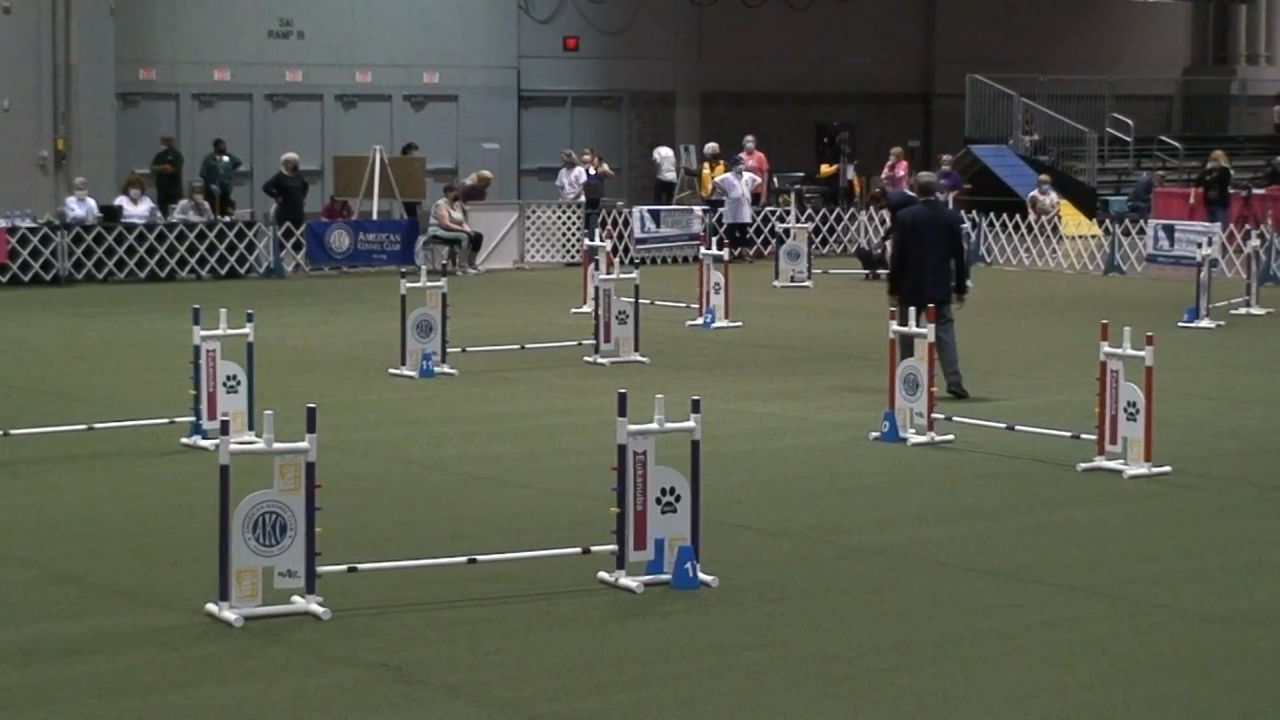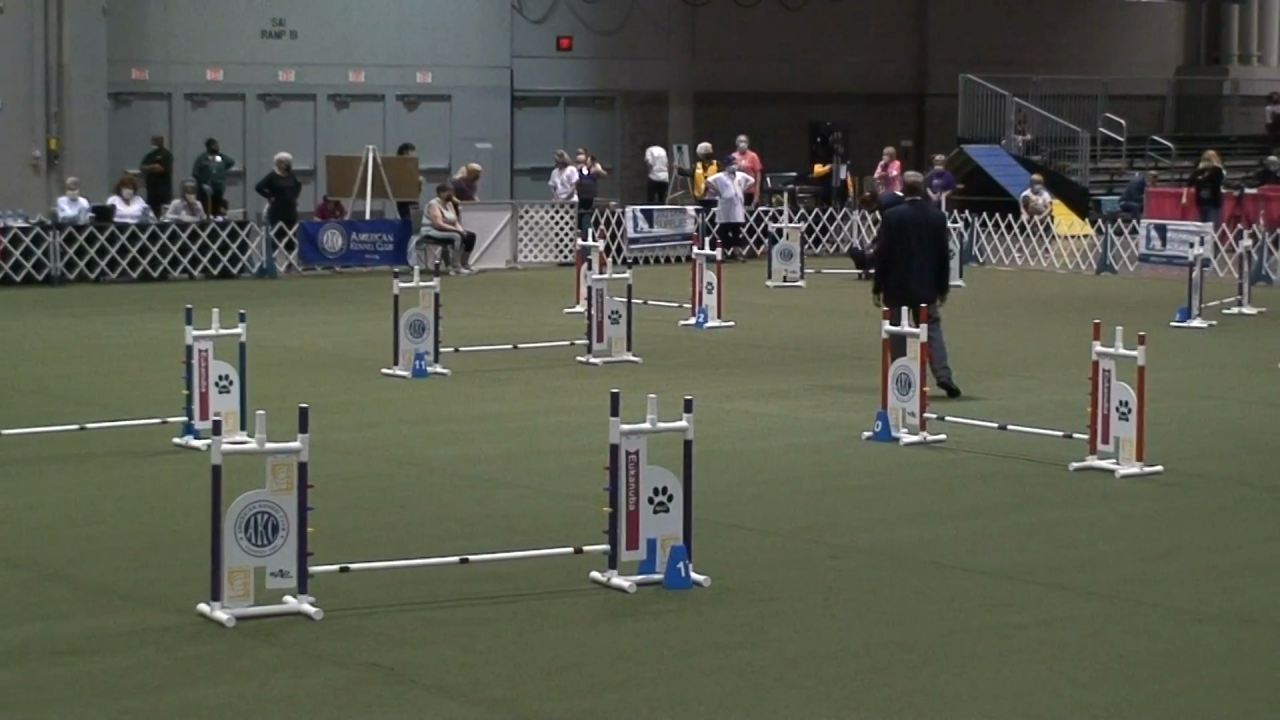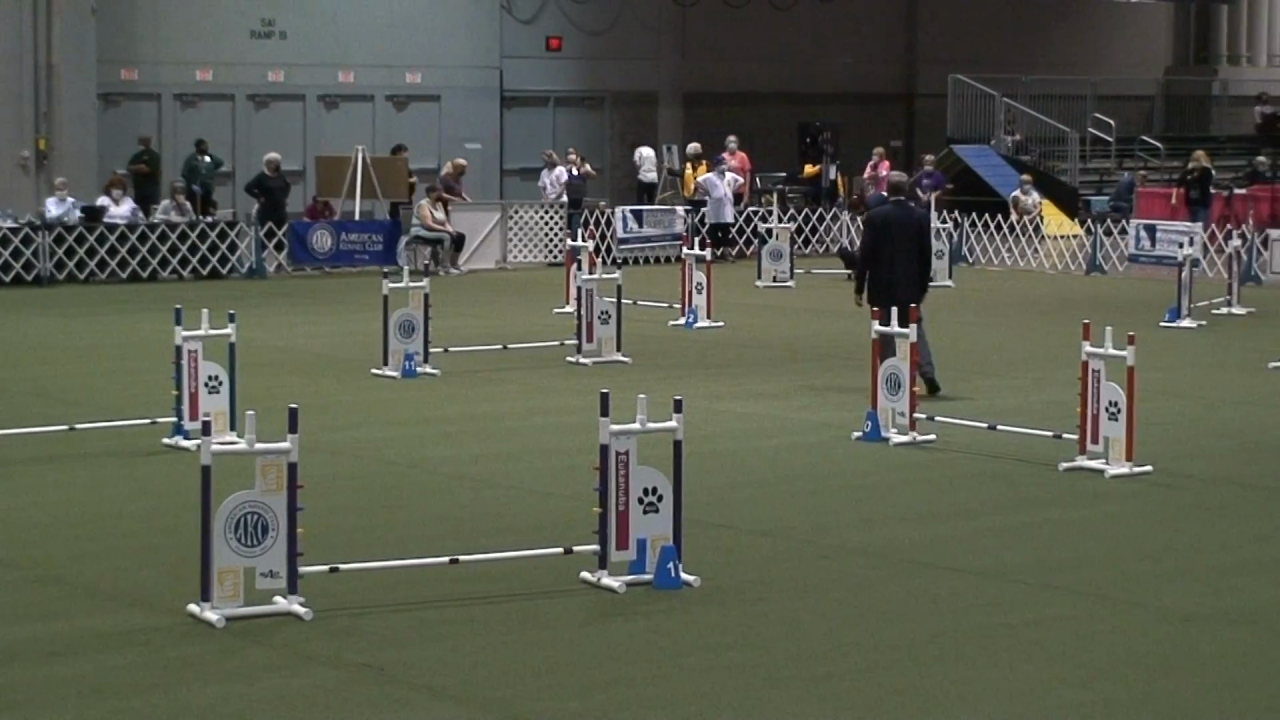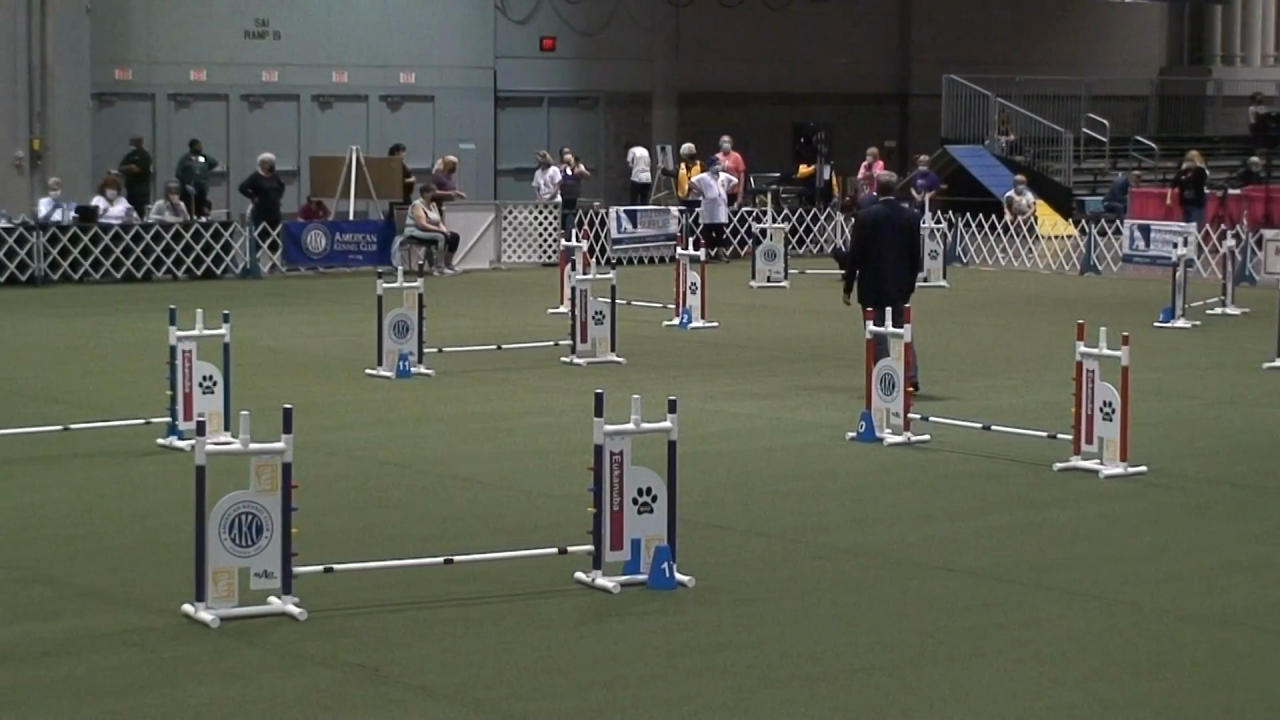
dt=0.1s
person 1, frame 1
left shoulder: (905, 217)
right shoulder: (951, 217)
left elbow: (897, 255)
right elbow: (959, 255)
left wrist: (893, 289)
right wrist: (960, 287)
left hip: (910, 287)
right hip: (940, 287)
right knee: (945, 332)
right ankle: (954, 381)
person 1, frame 2
left shoulder: (891, 216)
right shoulder: (937, 216)
left elbow: (881, 255)
right elbow: (943, 255)
left wrist: (877, 287)
right wrist: (943, 287)
left hip: (897, 287)
right hip: (926, 287)
left knee: (898, 334)
right knee: (933, 330)
right ankle: (944, 377)
person 1, frame 3
left shoulder: (875, 217)
right shoulder: (921, 217)
left elbow: (865, 254)
right elbow: (926, 255)
left wrist: (859, 287)
right wrist: (922, 286)
left hip: (882, 287)
right hip: (910, 287)
left knee: (886, 334)
right knee: (915, 328)
right ankle: (927, 372)
person 1, frame 4
left shoulder: (865, 217)
right shoulder: (911, 217)
left elbow: (854, 256)
right elbow: (916, 256)
left wrist: (847, 288)
right wrist: (910, 285)
left hip: (872, 287)
right hip: (899, 288)
left knee: (878, 333)
right knee: (901, 330)
right ankle: (910, 374)
